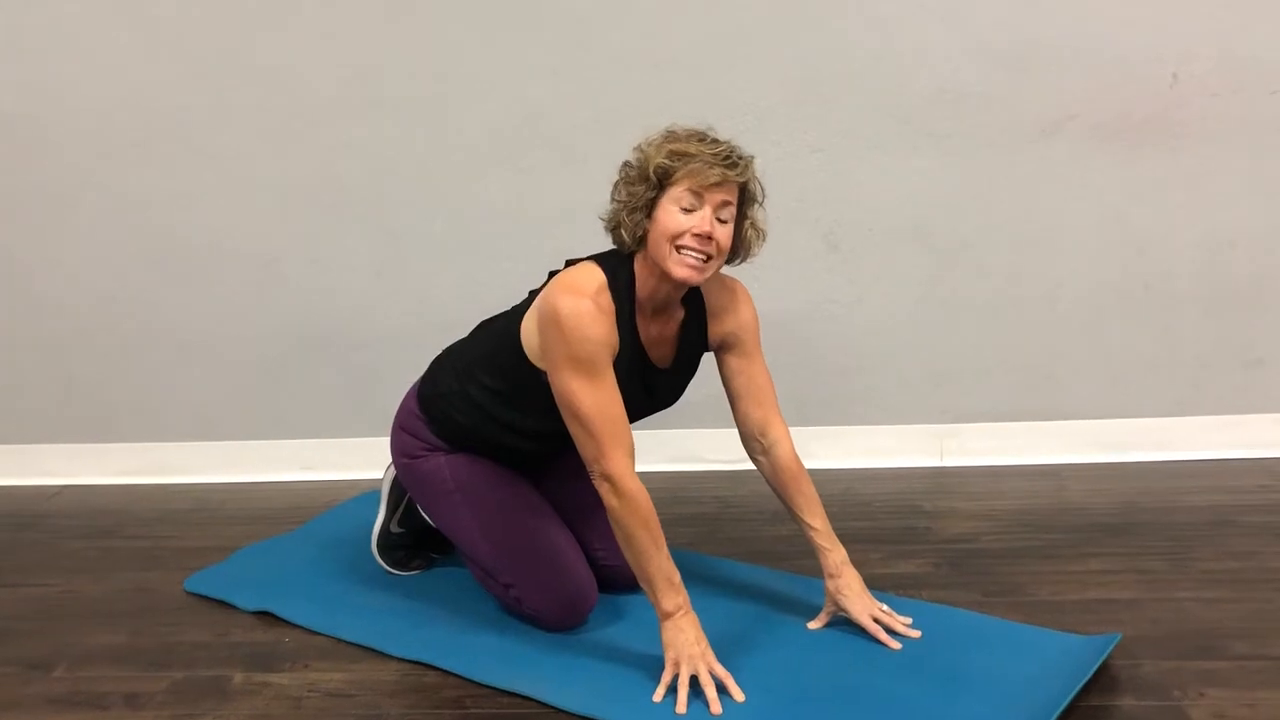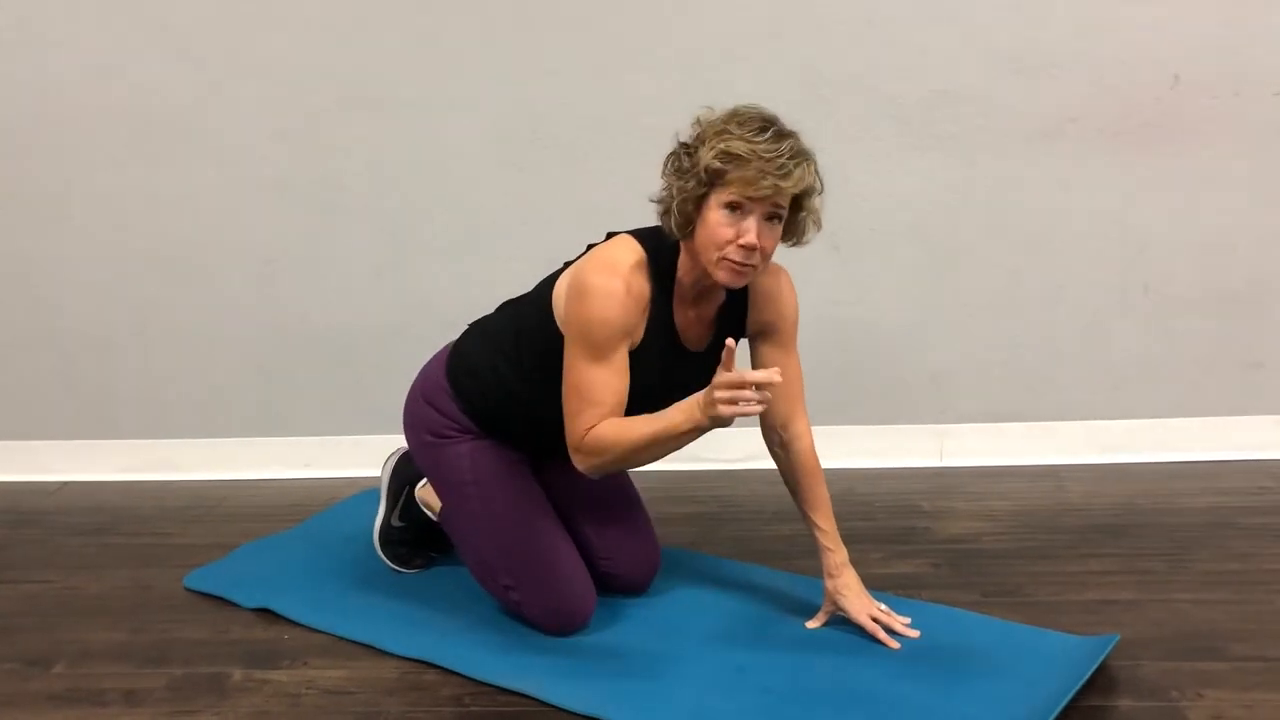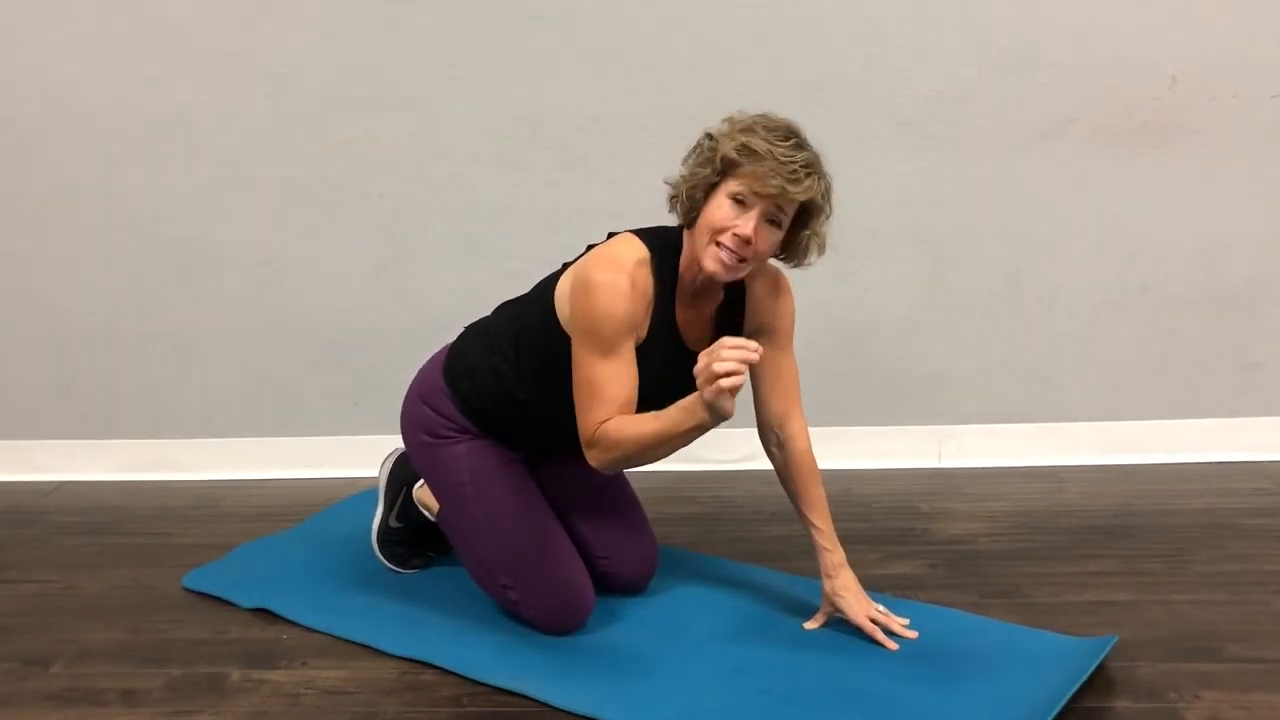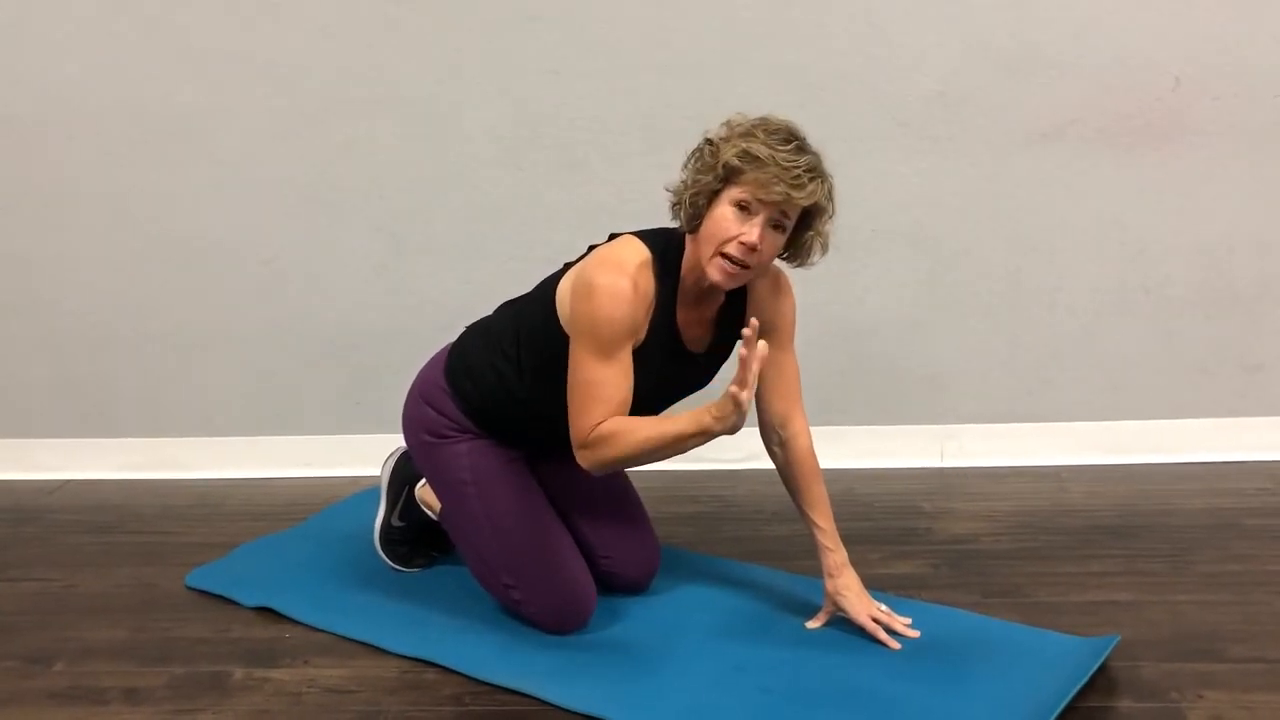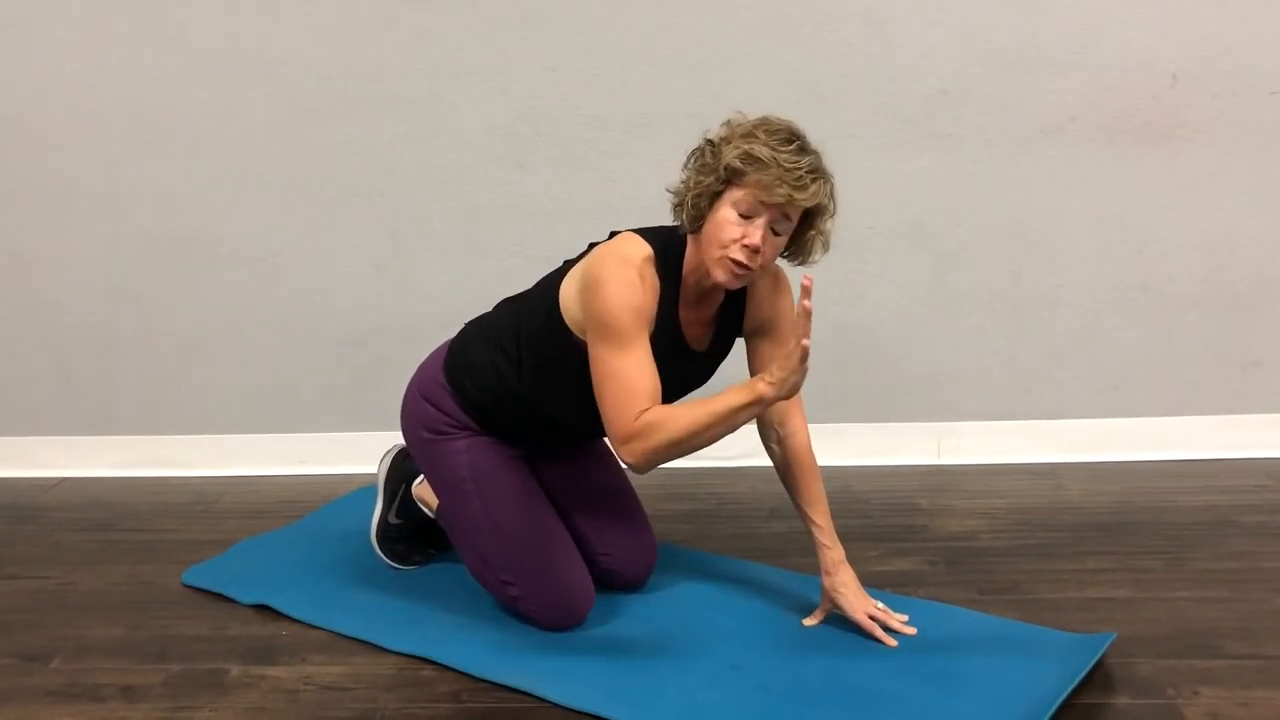
dt=1s
person 1, frame 1
left shoulder: (725, 304)
right shoulder: (580, 306)
left elbow: (767, 439)
right elbow: (614, 475)
left wrist: (838, 566)
right wrist: (676, 616)
left hip: (539, 439)
right hip: (447, 436)
left knee: (623, 569)
right knee: (564, 600)
left ankle: (491, 513)
right ankle: (424, 508)
person 1, frame 2
left shoulder: (769, 291)
right shoulder: (613, 282)
left elbow: (789, 432)
right elbow: (589, 450)
left wrist: (837, 566)
right wrist: (704, 410)
left hip: (550, 424)
right hip: (466, 411)
left knee: (633, 573)
right knee: (562, 608)
left ankle: (496, 507)
right ankle: (426, 498)
person 1, frame 3
left shoulder: (764, 292)
right shoulder: (617, 279)
left elbow: (784, 431)
right elbow: (603, 447)
left wrist: (834, 567)
right wrist: (704, 408)
left hip: (552, 425)
right hip: (462, 413)
left knee: (631, 572)
right knee: (559, 607)
left ankle: (494, 503)
right ankle: (422, 497)
person 1, frame 4
left shoulder: (766, 293)
right shoulder: (619, 281)
left elbow: (786, 431)
right elbow: (594, 445)
left wrist: (836, 566)
right wrist: (715, 418)
left hip: (552, 424)
right hip: (463, 412)
left knee: (632, 572)
right knee: (562, 607)
left ankle: (493, 504)
right ankle: (424, 497)
person 1, frame 5
left shoulder: (765, 291)
right shoulder: (625, 276)
left elbow: (784, 431)
right elbow: (636, 444)
left wrist: (834, 564)
right wrist: (766, 384)
left hip: (553, 421)
right hip: (461, 409)
left knee: (630, 568)
right knee: (560, 604)
left ankle: (493, 498)
right ankle: (421, 493)
